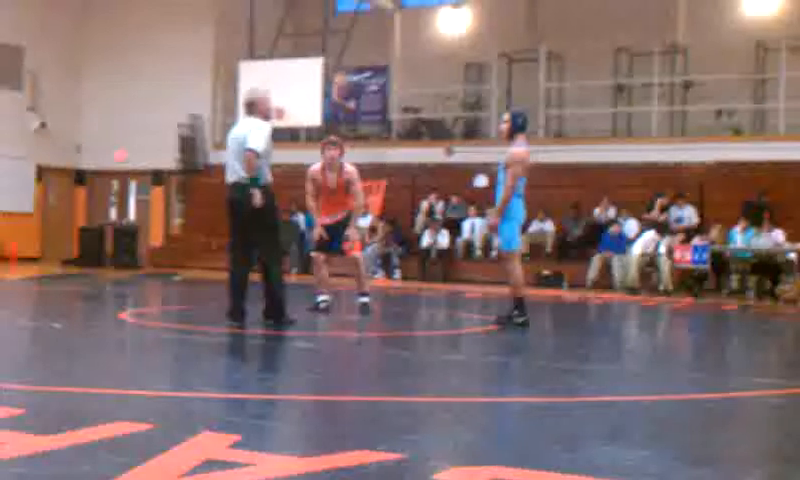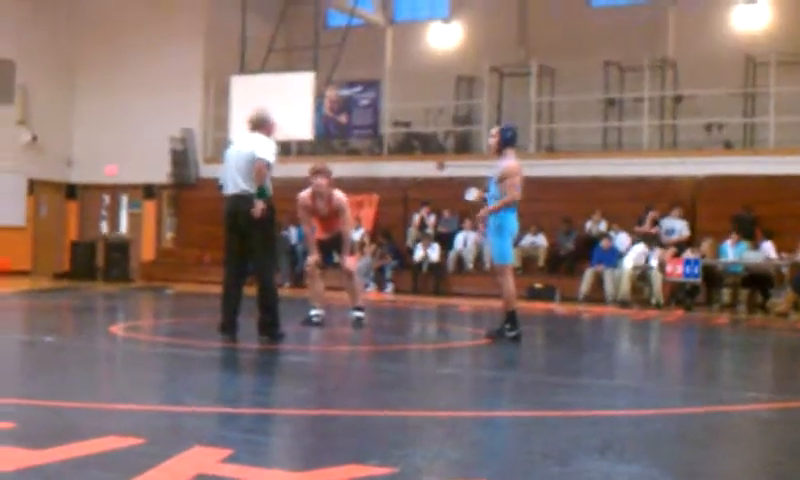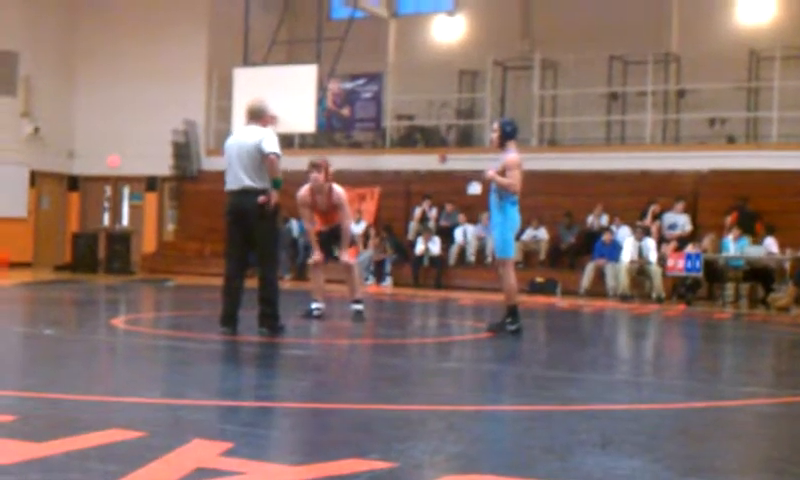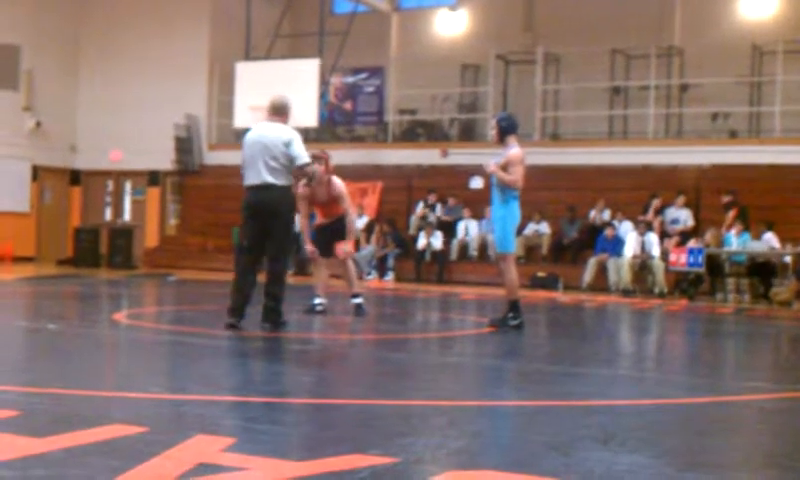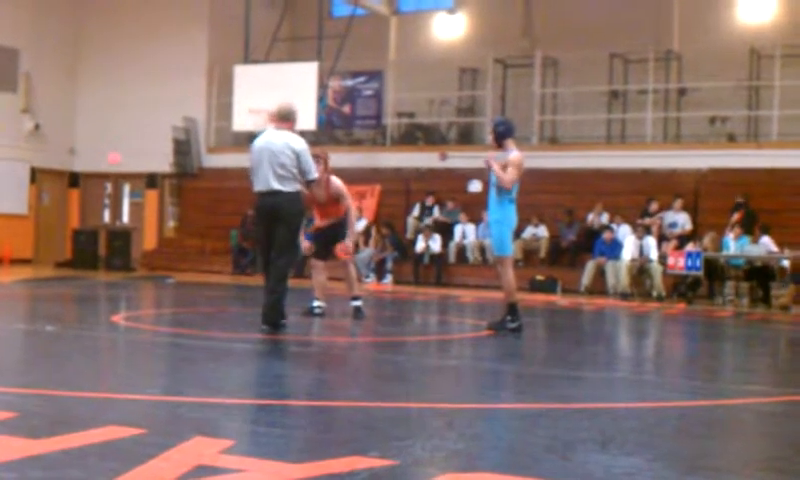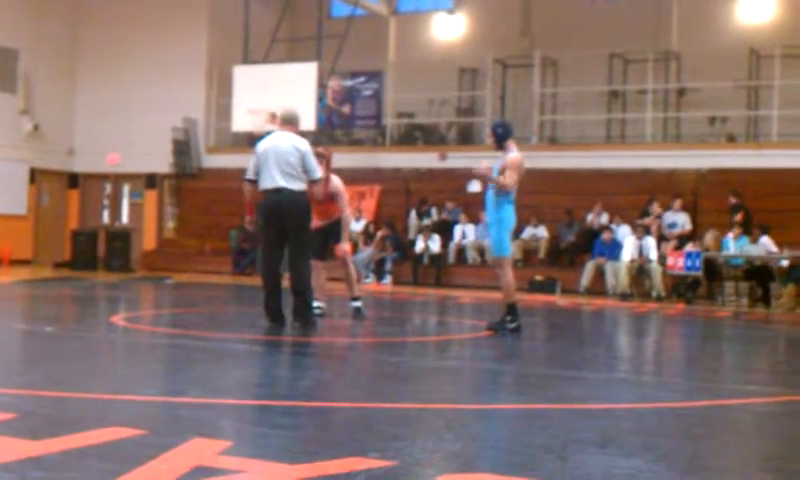
dt=0.7s
person 1, frame 1
left shoulder: (236, 128)
right shoulder: (261, 127)
left elbow: (231, 163)
right elbow: (251, 155)
left wrist: (241, 185)
right wrist: (255, 187)
left hip: (234, 192)
right hip: (255, 192)
left knee: (239, 256)
right knee: (269, 255)
left ankle: (236, 313)
right ankle: (275, 313)
person 1, frame 2
left shoulder: (234, 145)
right shoulder: (265, 143)
left elbow: (224, 181)
right elbow: (260, 164)
left wrist: (236, 198)
right wrist: (260, 197)
left hip: (232, 204)
right hip: (254, 206)
left knee: (233, 268)
right knee: (264, 268)
left ankle: (228, 327)
right ankle: (268, 328)
person 1, frame 3
left shoulder: (232, 138)
right shoulder: (266, 134)
left elbow: (233, 170)
right elbow: (272, 158)
right wrist: (276, 188)
left hip: (234, 199)
right hip: (259, 200)
left knee: (234, 262)
right knee: (267, 262)
left ankle: (228, 320)
right ankle: (268, 321)
person 1, frame 4
left shoulder: (250, 134)
right shoulder: (289, 134)
left elbow: (245, 168)
right elbow: (306, 168)
right wrist: (295, 176)
left hip: (253, 194)
right hip: (279, 196)
left knee: (247, 254)
right knee: (278, 257)
left ankle: (235, 312)
right ankle: (271, 316)
person 1, frame 5
left shoulder: (258, 142)
right shoulder: (297, 142)
left elbow: (253, 175)
right elbow: (311, 179)
right wrist: (306, 191)
left hip: (263, 201)
right hip: (289, 201)
left knee: (269, 258)
right knee: (282, 259)
left ankle: (276, 313)
right ankle: (271, 316)
person 1, frame 6
left shoulder: (262, 144)
right shoulder: (301, 143)
left elbow: (250, 181)
right elbow: (315, 181)
left wrist: (249, 211)
left hip: (269, 200)
right hip: (295, 200)
left knee: (270, 259)
right knee: (299, 258)
left ankle: (274, 316)
right ankle: (303, 315)
person 2, frame 1
left shoulder: (517, 151)
right shoulder: (516, 150)
left elbow: (510, 187)
left wrist: (496, 214)
right wrist: (496, 211)
left hip: (509, 210)
right hip: (507, 210)
left knee: (511, 259)
right knee: (510, 260)
left ankle: (520, 312)
right ankle: (517, 310)
person 2, frame 2
left shoulder: (510, 164)
right shoulder: (503, 164)
left elbow: (514, 197)
left wrist: (489, 210)
right wrist: (487, 197)
left hip: (502, 222)
right hip: (497, 222)
left knee: (504, 272)
right knee: (502, 273)
left ankle: (512, 325)
right ankle: (508, 323)
person 2, frame 3
left shoulder: (512, 158)
right shoulder: (506, 157)
left elbow: (515, 187)
left wrist: (493, 177)
right wrist: (494, 178)
left hip: (505, 216)
right hip: (500, 216)
left knee: (506, 267)
right knee: (503, 267)
left ankle: (513, 319)
right ankle: (510, 317)
person 2, frame 4
left shoulder: (514, 153)
right shoulder: (508, 152)
left elbow: (517, 183)
left wrist: (495, 172)
right wrist: (495, 172)
left hip: (506, 211)
right hip: (501, 210)
left knee: (507, 261)
right knee: (504, 261)
left ankle: (515, 313)
right ankle: (512, 311)
person 2, frame 5
left shoulder: (514, 156)
right shoulder: (505, 156)
left elbow: (507, 184)
left wrist: (495, 165)
right wrist: (493, 166)
left hip: (503, 214)
right hip: (497, 214)
left knee: (505, 264)
right knee: (502, 264)
left ankle: (513, 317)
right ankle: (510, 315)
person 2, frame 6
left shoulder: (514, 158)
right shoulder: (506, 157)
left elbow: (508, 186)
left wrist: (490, 176)
right wrist: (488, 175)
left hip: (502, 216)
right hip: (496, 215)
left knee: (503, 265)
right knee: (501, 265)
left ankle: (512, 317)
right ankle: (509, 315)
person 3, frame 1
left shoulder: (350, 171)
right shoulder: (314, 171)
left elbow: (359, 200)
right elbow: (311, 199)
left wrist: (352, 226)
right wrist: (317, 224)
left hip: (345, 218)
right hip: (325, 220)
left knee: (355, 256)
right knee: (317, 257)
left ankle: (364, 297)
right ankle: (323, 298)
person 3, frame 2
left shoulder: (339, 198)
right shoulder: (303, 198)
left elbow: (347, 228)
right elbow: (306, 226)
left wrist: (345, 254)
right wrist: (313, 252)
left hip: (340, 235)
right hip: (321, 235)
left knee: (350, 269)
right knee: (311, 269)
left ankle: (358, 312)
right ankle: (316, 312)
person 3, frame 3
left shoulder: (338, 193)
right shoulder: (303, 194)
left elbow: (346, 223)
right elbow: (308, 224)
left wrist: (344, 250)
right wrist: (316, 250)
left hip: (340, 228)
right hip: (322, 228)
left knee: (348, 262)
right knee: (315, 262)
left ankle: (357, 305)
right ankle: (318, 305)
person 3, frame 4
left shoulder: (337, 185)
right shoulder: (303, 188)
left elbow: (350, 213)
right elbow: (303, 217)
left wrist: (349, 242)
right wrist: (307, 243)
left hip: (341, 221)
right hip: (323, 223)
left knee: (344, 256)
right knee: (318, 259)
left ankle: (357, 299)
right ankle: (320, 301)
person 3, frame 5
left shoulder: (335, 184)
left elbow: (351, 209)
left wrist: (350, 238)
right wrist: (303, 239)
left hip: (340, 224)
right hip: (321, 226)
left knee: (346, 259)
right knee: (316, 263)
left ankle: (356, 303)
right ankle: (319, 304)
person 3, frame 6
left shoulder: (335, 183)
left elbow: (345, 211)
left wrist: (344, 241)
left hip: (336, 222)
right hip: (318, 225)
left knee: (345, 259)
right knee: (316, 263)
left ankle: (356, 303)
right ankle: (319, 303)
